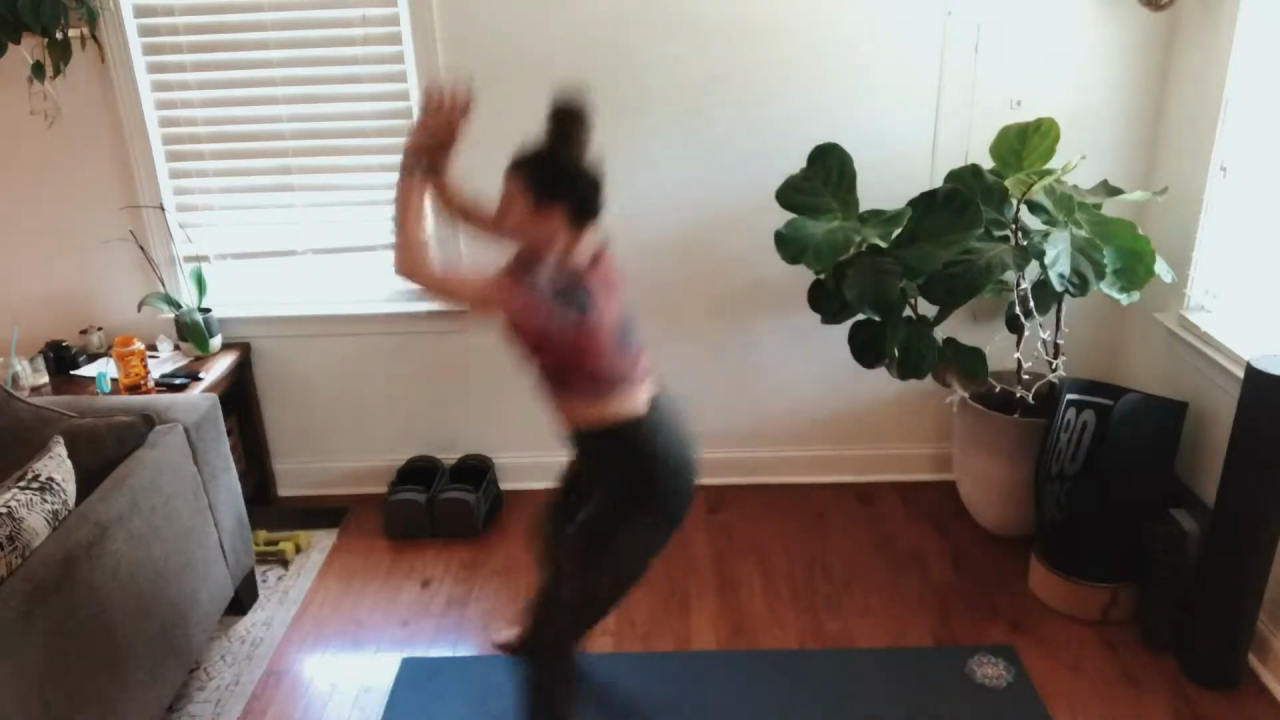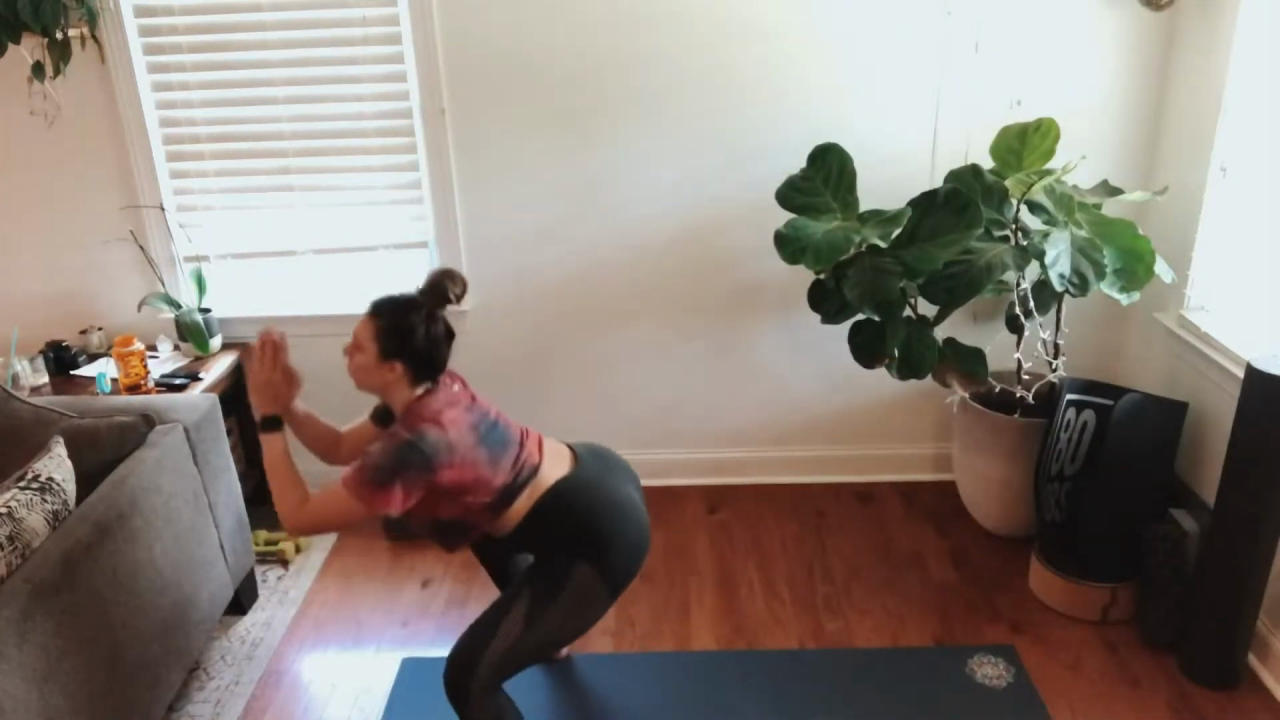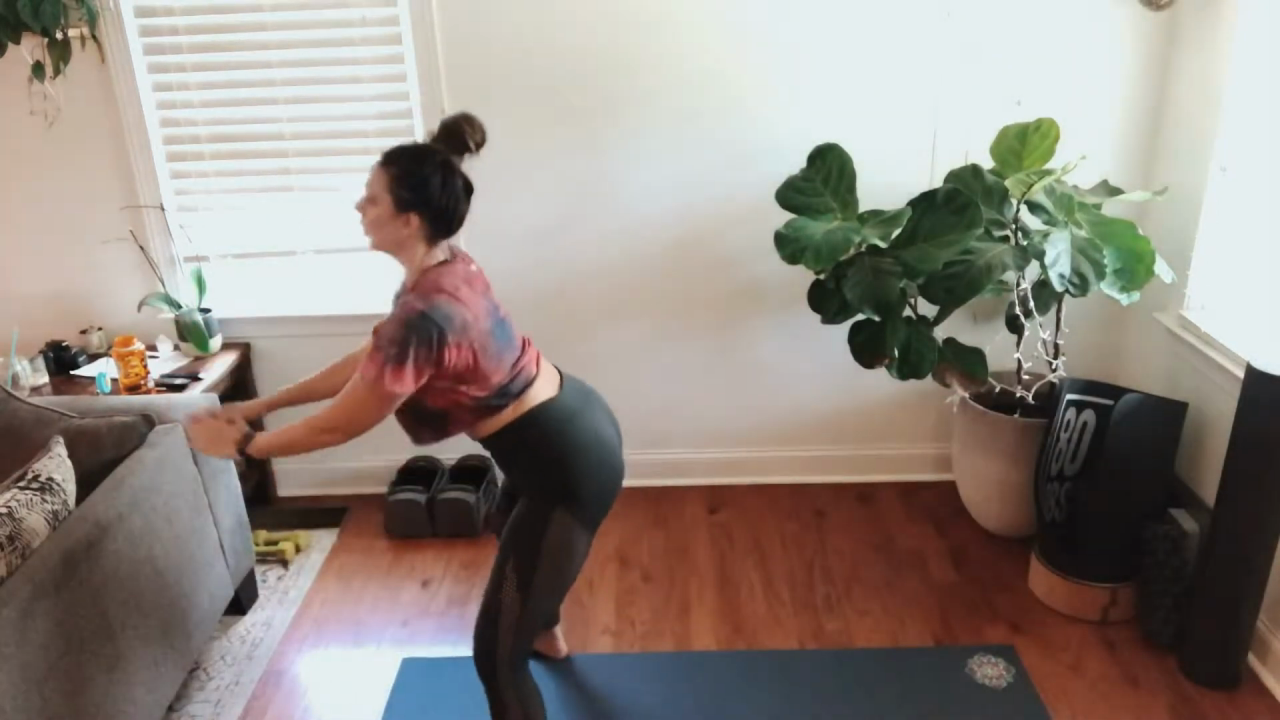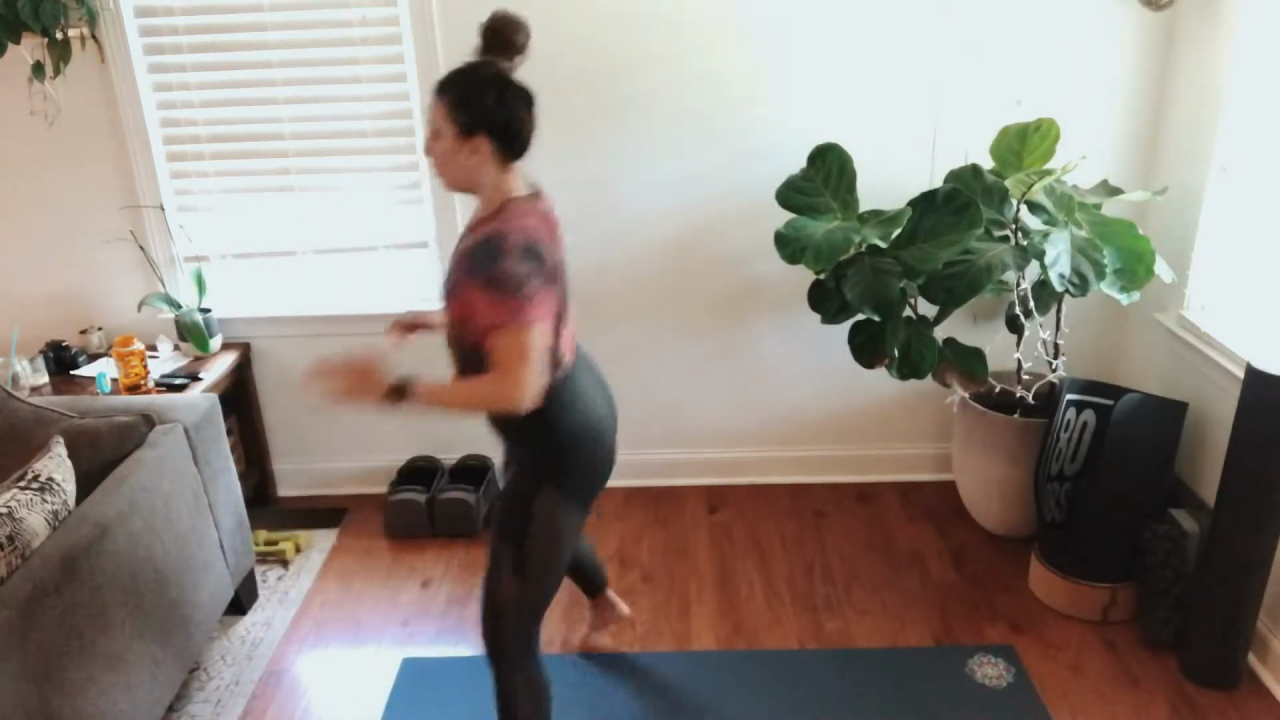
dt=1s
person 1, frame 1
left shoulder: (550, 286)
right shoulder: (578, 251)
left elbow: (415, 266)
right elbow: (469, 213)
left wrist: (416, 163)
right wrist: (434, 168)
left hip: (641, 472)
right hip: (625, 443)
left knee: (549, 637)
right knee: (560, 536)
right ankle: (540, 633)
person 1, frame 2
left shoulder: (412, 447)
right shoulder: (435, 390)
left elbow: (298, 516)
right elbow: (339, 447)
left wrist: (268, 419)
right wrist: (287, 404)
left hip: (601, 537)
right hip: (600, 477)
left knee: (468, 678)
right knee: (487, 535)
right ankle: (545, 630)
person 1, frame 3
left shoulder: (424, 317)
right shoulder: (446, 269)
left elbow: (338, 426)
right elbow: (366, 364)
left wrist: (244, 443)
right wrist: (261, 404)
left hip: (571, 465)
right hip: (577, 424)
left knee: (497, 654)
right knee: (514, 530)
right ankle: (546, 633)
person 1, frame 4
left shoulder: (503, 246)
right shoulder: (527, 207)
left elbow: (518, 391)
left wrist: (394, 388)
right wrist: (442, 320)
left hip: (555, 439)
right hip: (578, 408)
left knee: (508, 637)
right knee: (527, 514)
right ankle: (606, 602)
